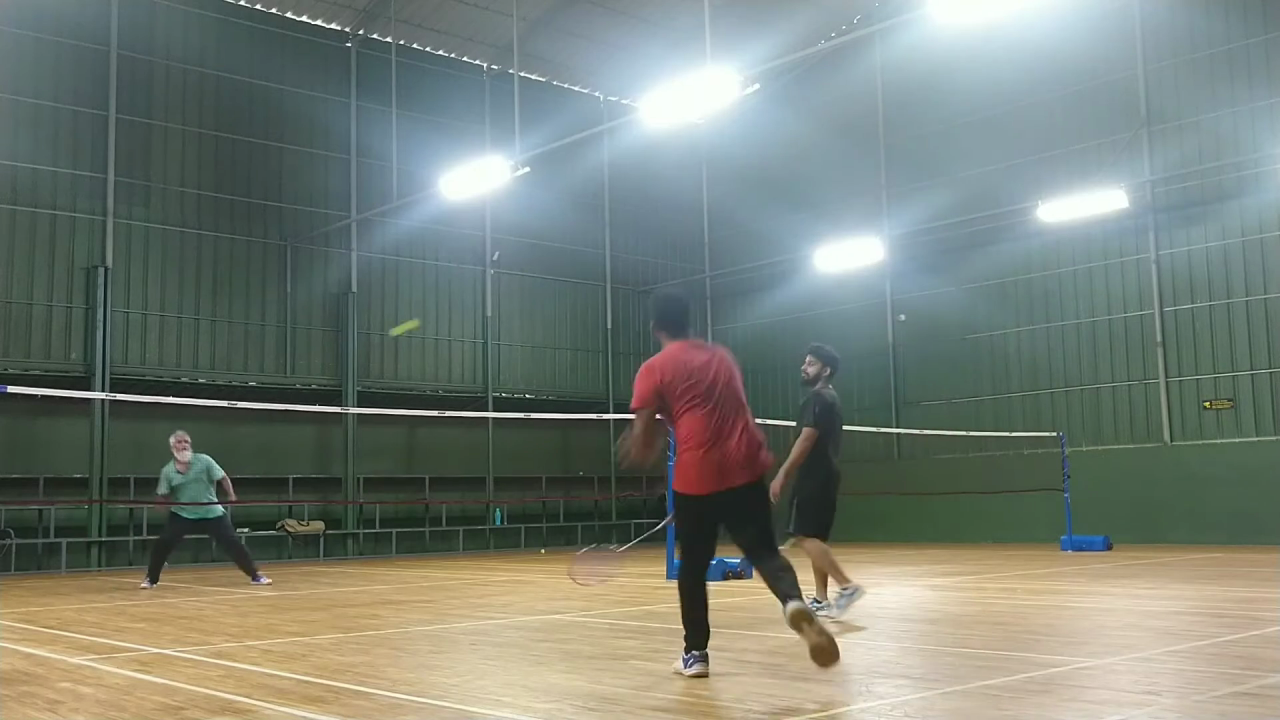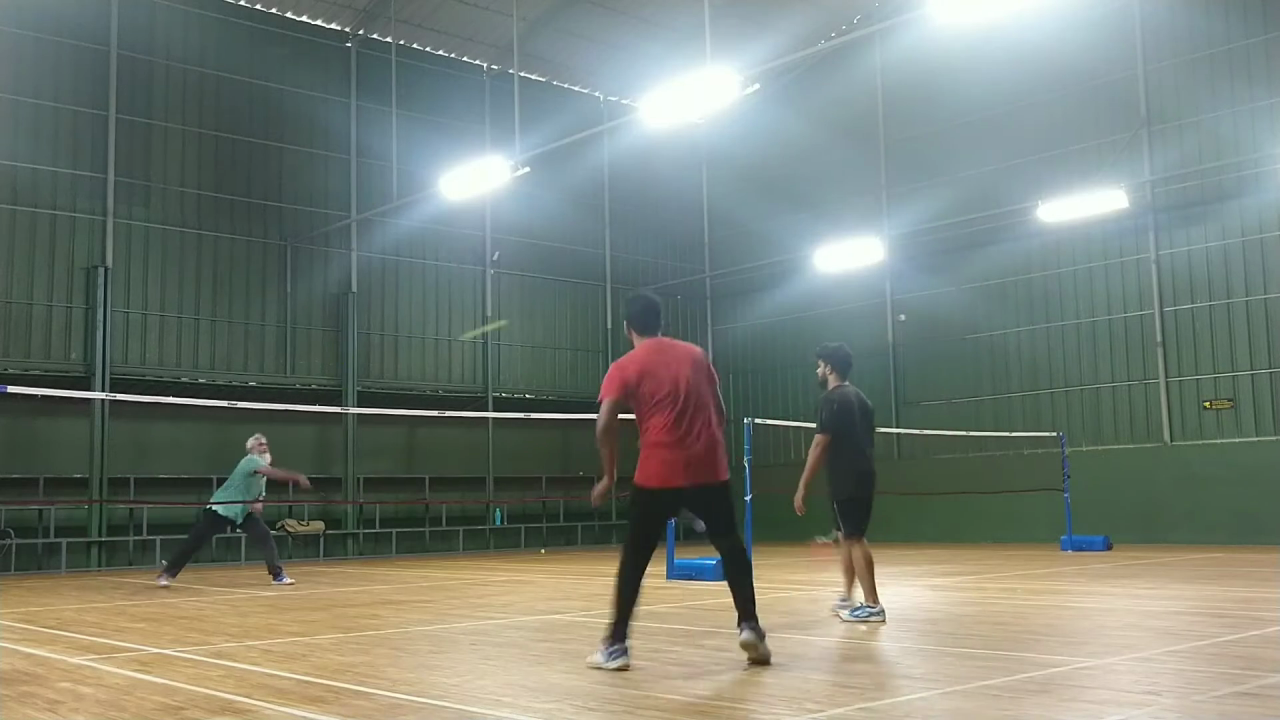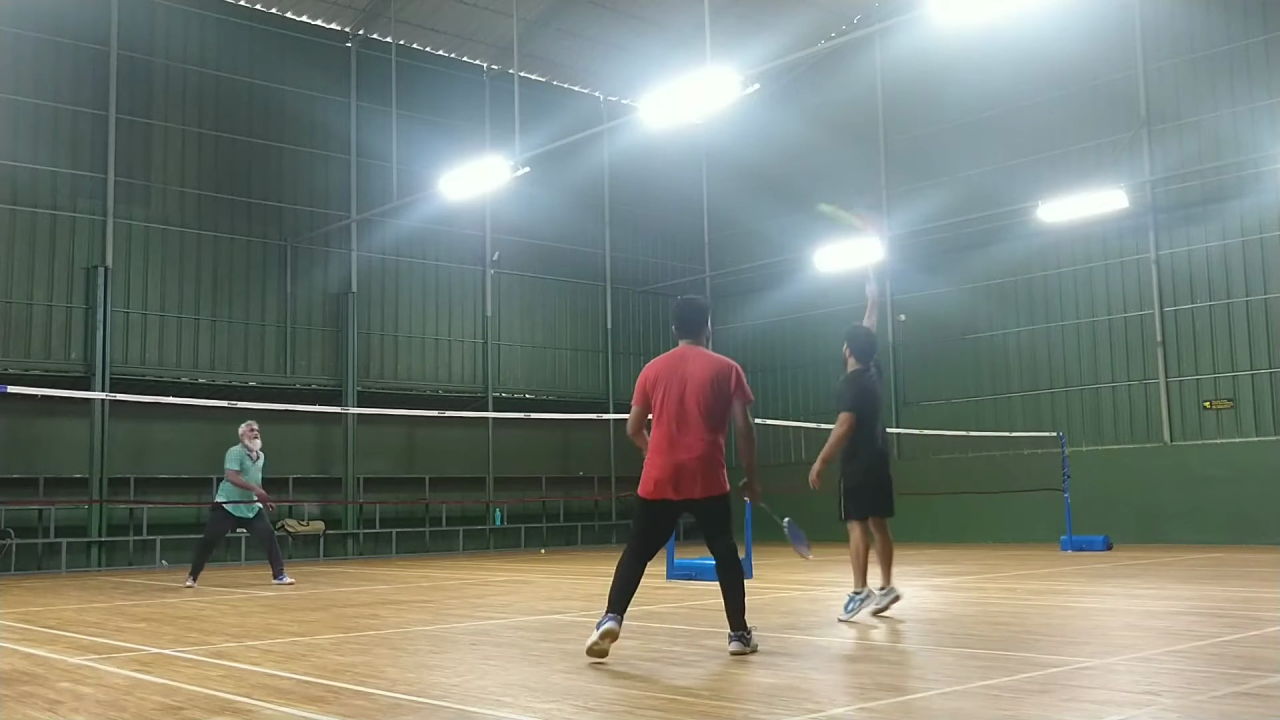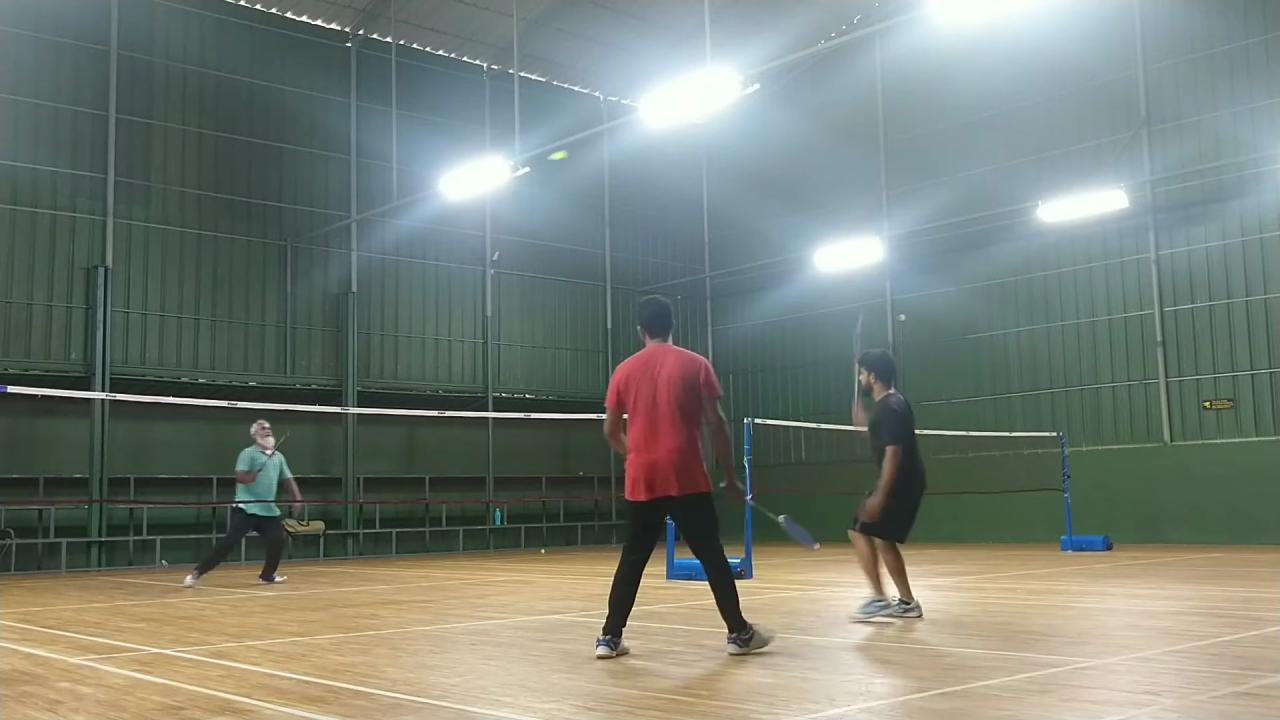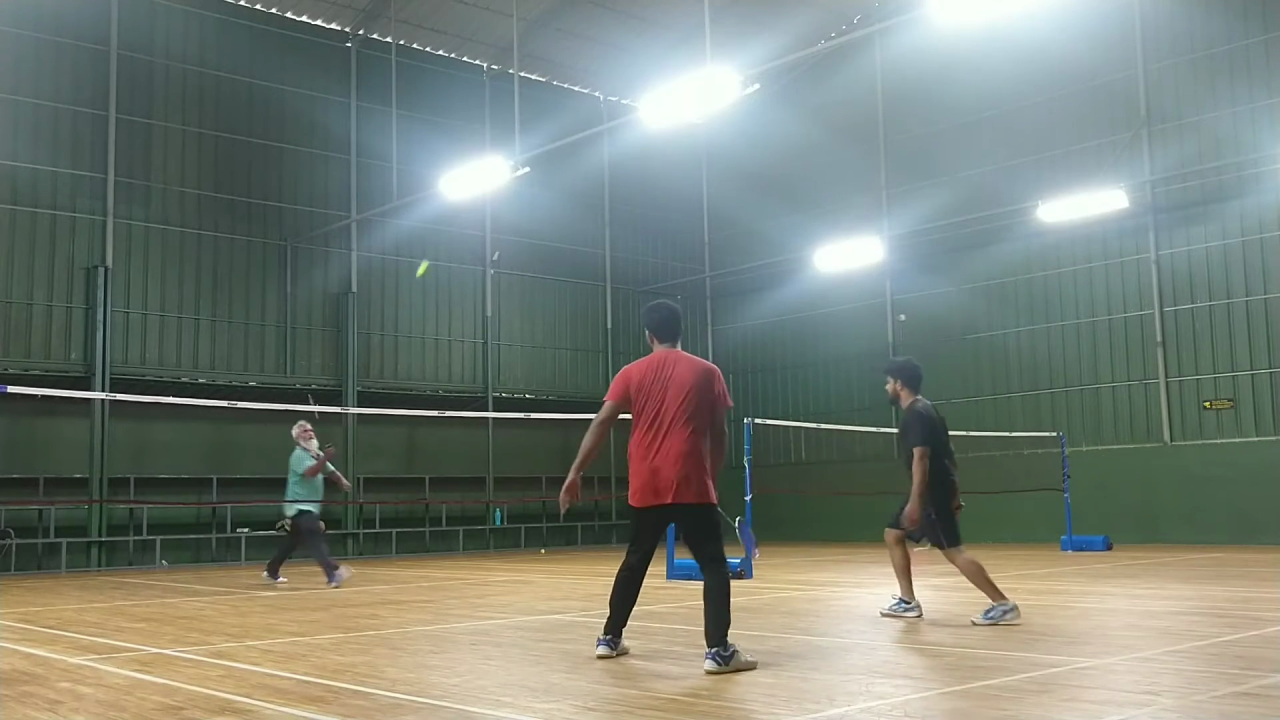
dt=0.4s
person 1, frame 1
left shoulder: (653, 370)
right shoulder: (723, 356)
left elbow: (642, 435)
left wrist: (637, 454)
left hip: (697, 476)
right hip: (748, 468)
left knee: (693, 564)
right knee: (764, 552)
left ankle: (695, 653)
right ankle: (796, 604)
person 1, frame 2
left shoulder: (624, 368)
right shoulder: (697, 355)
left elbow: (605, 425)
right elbow: (720, 413)
left wrist: (609, 477)
left hip: (658, 473)
right hip: (709, 469)
left knee: (634, 557)
right knee: (732, 549)
left ankle: (617, 645)
right ankle: (750, 628)
person 1, frame 3
left shoulder: (653, 369)
right shoulder: (726, 369)
left elbow: (633, 429)
right elbow: (742, 427)
right wrist: (750, 476)
left hip: (659, 479)
right hip: (707, 479)
left knee: (636, 553)
right knee: (726, 554)
left ankle: (611, 620)
right ankle: (739, 634)
person 1, frame 4
left shoulder: (625, 371)
right shoulder: (696, 365)
left elbow: (611, 430)
right elbow: (716, 423)
right wrist: (728, 471)
left hip: (641, 480)
right hip: (686, 477)
left knee: (632, 558)
right knee: (711, 554)
left ankle: (610, 637)
right ankle: (738, 633)
person 1, frame 5
left shoulder: (631, 373)
right shoulder: (706, 372)
left elbow: (603, 422)
right elbow: (717, 435)
left wrist: (576, 472)
right wrist: (711, 478)
left hip: (645, 487)
right hip: (691, 487)
left knee: (635, 562)
right knee: (714, 564)
left ankle: (609, 638)
right ankle: (717, 650)
person 2, frame 1
left shoulder: (817, 398)
right shoulder: (830, 398)
left elbow: (806, 440)
left wrist: (781, 475)
left hip: (813, 479)
right hip: (825, 478)
left knee: (805, 537)
right knee: (814, 536)
left ankle: (847, 587)
right ankle: (821, 599)
person 2, frame 2
left shoulder: (831, 399)
right shoulder: (860, 398)
left elbow: (820, 445)
left wrist: (802, 486)
left hip: (846, 481)
right hip: (864, 478)
left knee: (852, 540)
right knee: (850, 537)
left ankle: (872, 605)
right ankle: (848, 597)
person 2, frame 3
left shoulder: (850, 382)
right shoulder: (871, 373)
left elbow: (844, 424)
right elbow: (869, 334)
left wrist: (820, 462)
right wrist: (873, 301)
left hip: (858, 463)
right hip: (878, 459)
left knee: (856, 524)
right knee: (878, 523)
left ankle: (860, 589)
right ankle: (886, 587)
person 2, frame 4
left shoulder: (889, 408)
right shoulder: (889, 404)
left elbow: (894, 453)
left wrist: (879, 495)
left hip: (898, 487)
right hip: (901, 486)
left knee: (860, 533)
right knee: (885, 541)
left ankle: (879, 598)
right ankle: (907, 601)
person 2, frame 5
left shoulder: (915, 414)
right shoulder: (921, 410)
left elbow: (921, 458)
right elbow: (942, 455)
left wrist: (914, 501)
right wrist: (953, 496)
left hip: (932, 493)
right hip: (930, 492)
left knee: (952, 552)
right knee: (893, 535)
left ankle: (1003, 605)
right ankle: (907, 601)
